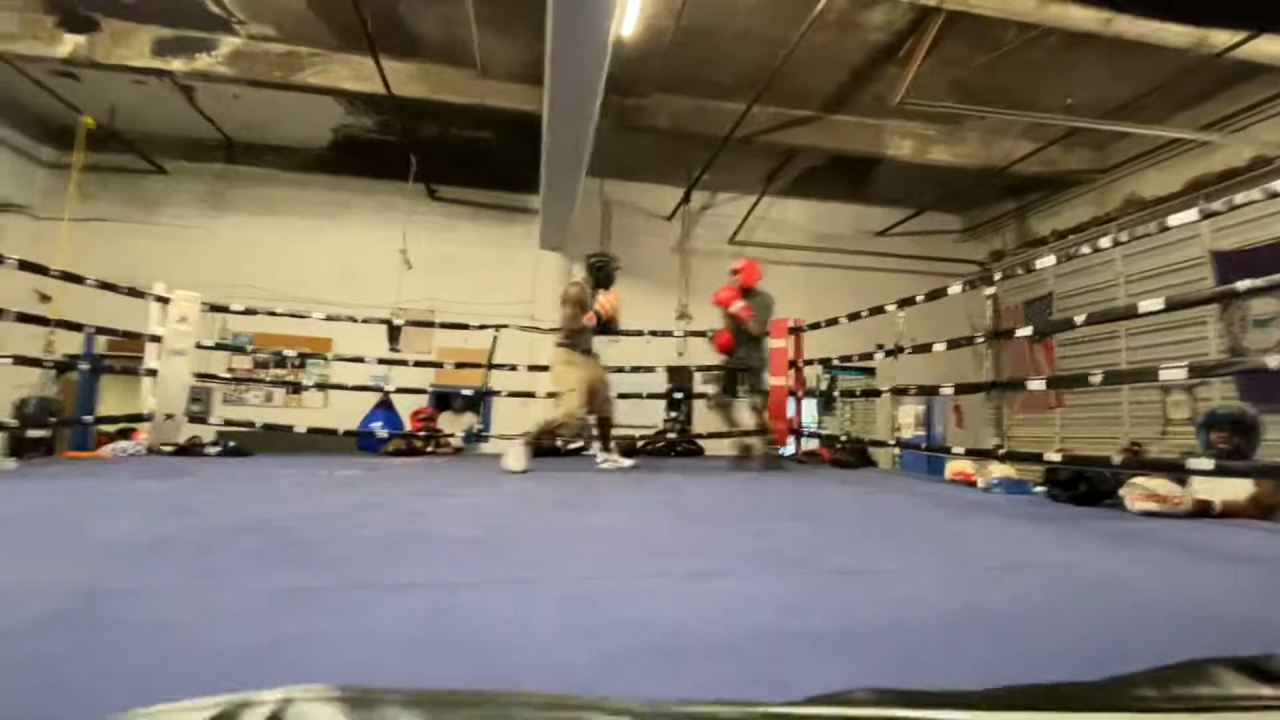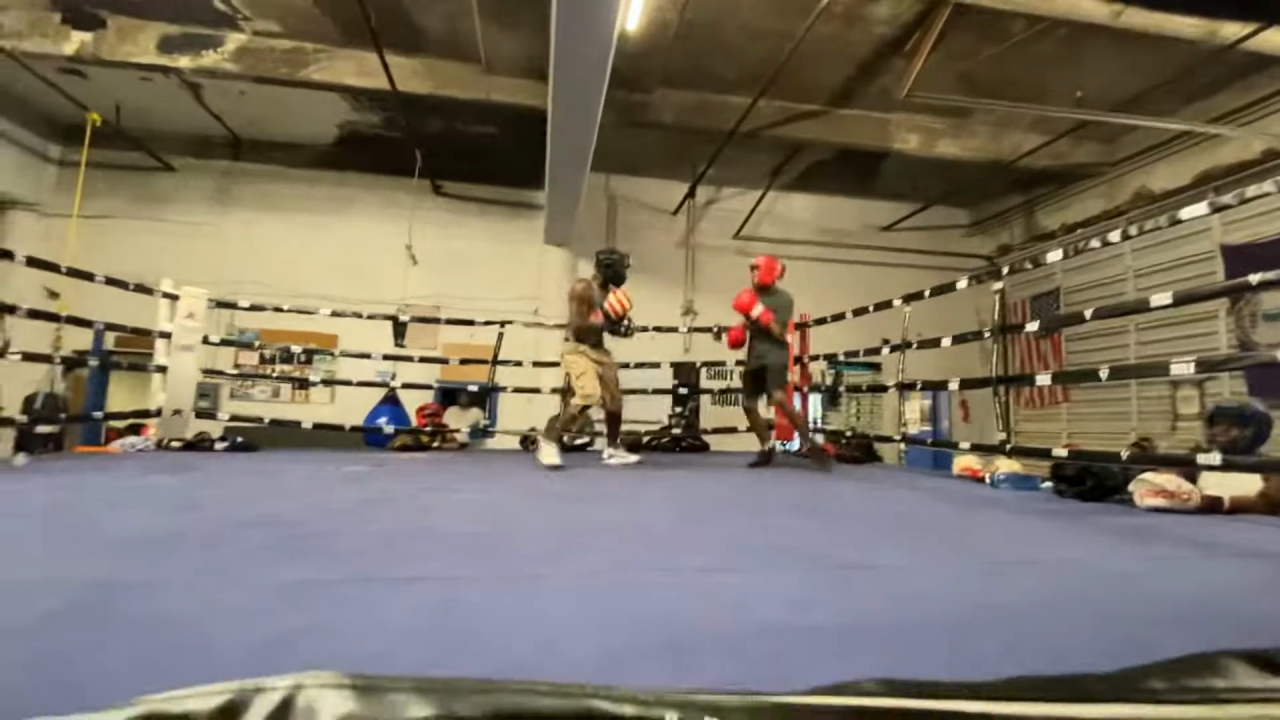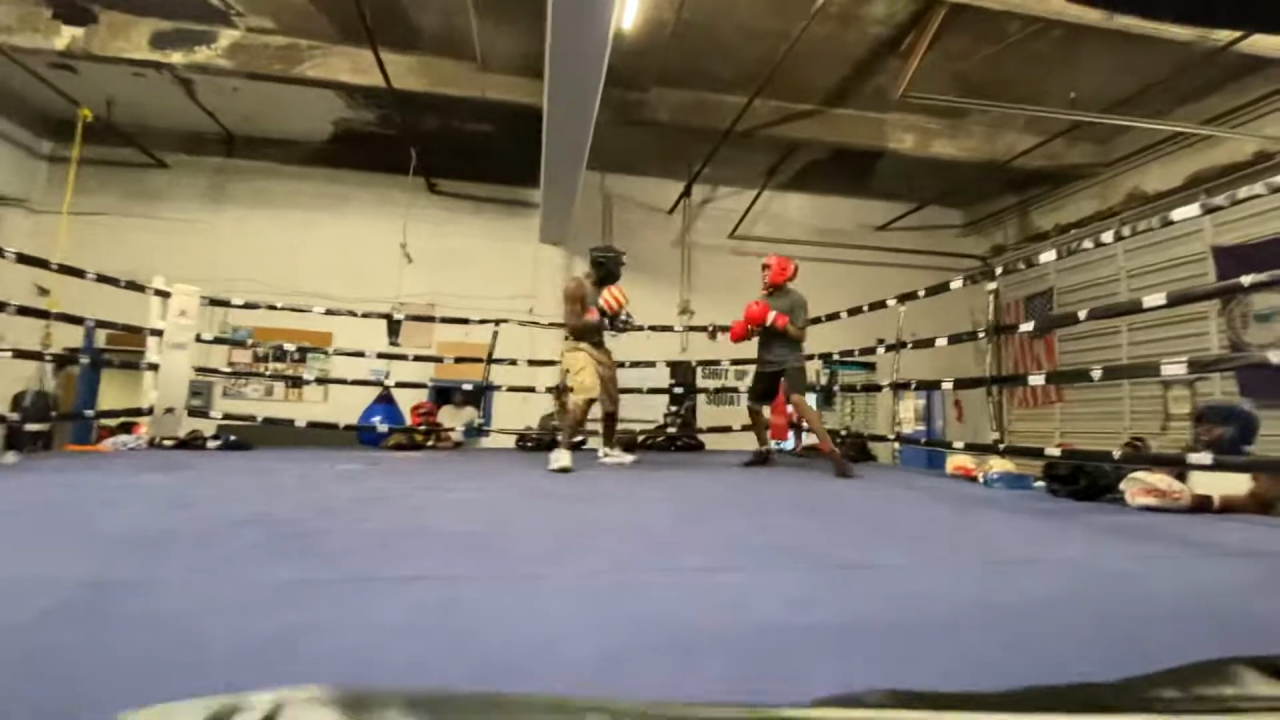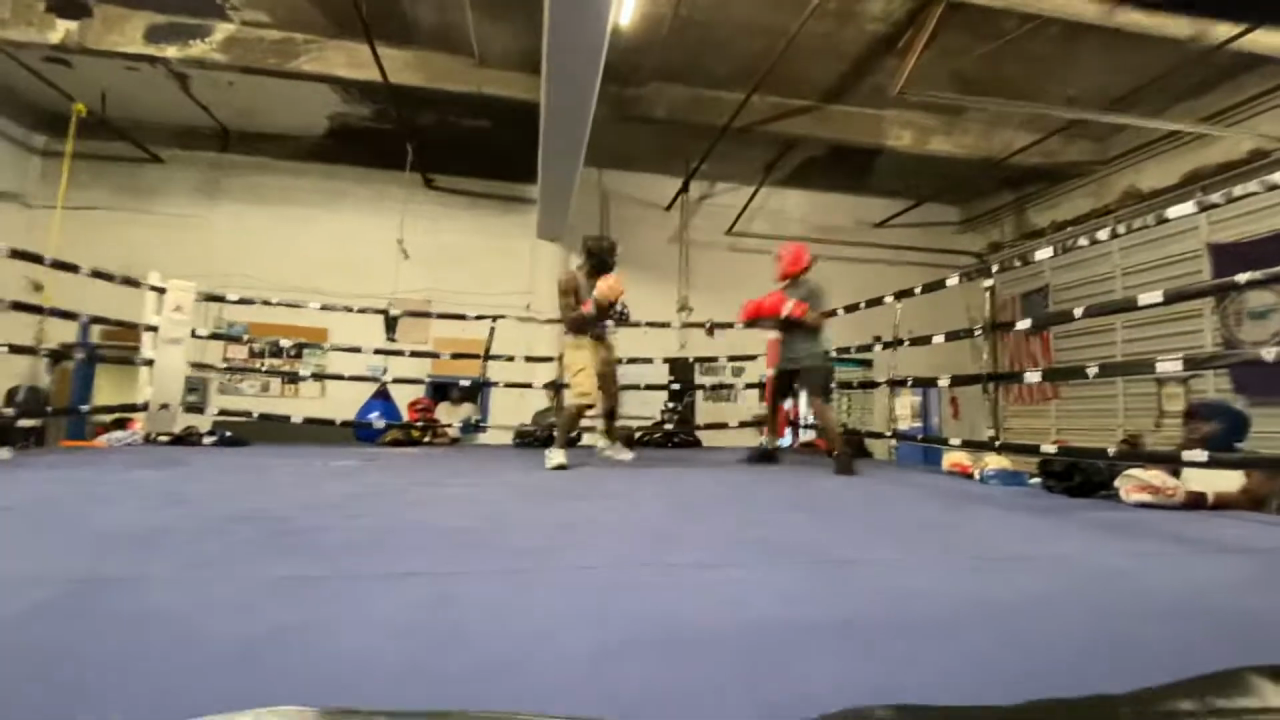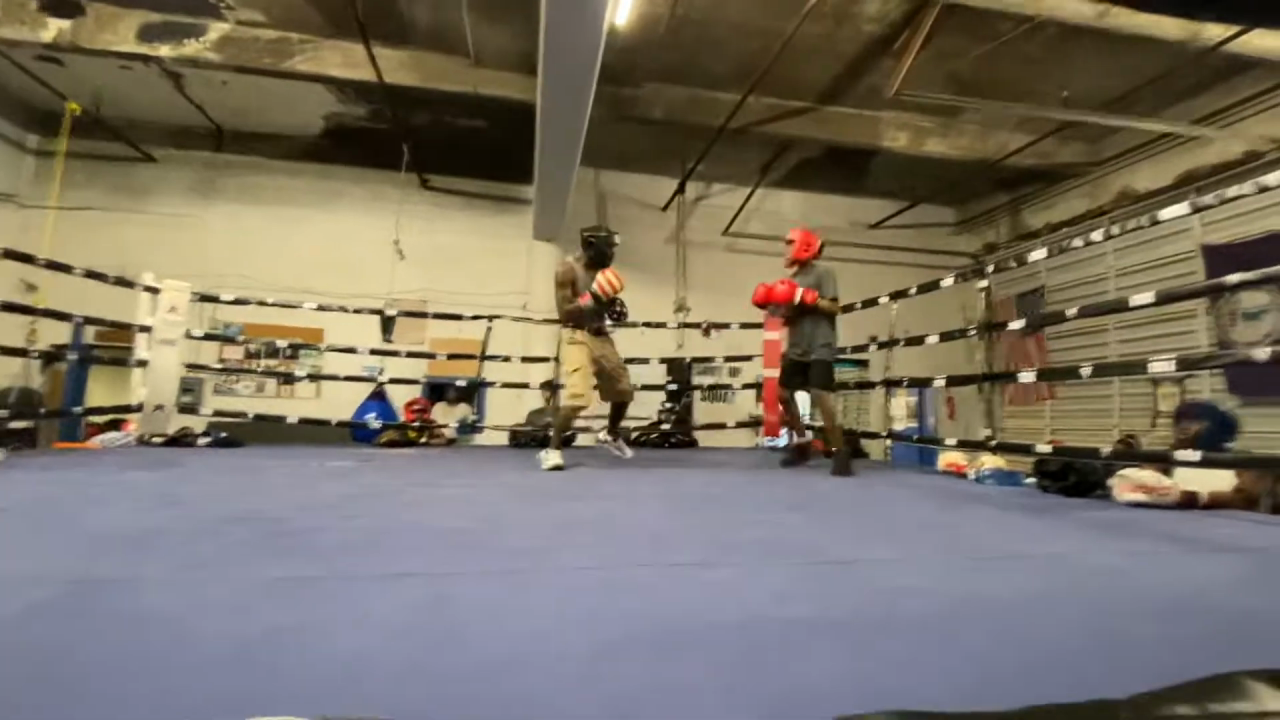
dt=0.1s
person 1, frame 1
left shoulder: (597, 295)
right shoulder: (573, 292)
right elbow: (569, 330)
left wrist: (609, 324)
right wrist: (595, 317)
left hip: (587, 356)
right hip: (568, 357)
left knee: (604, 408)
right knee: (570, 414)
left ankle: (606, 453)
right ankle: (522, 446)
person 1, frame 2
left shoulder: (610, 291)
right shoulder: (582, 289)
right elbow: (577, 328)
left wrist: (621, 325)
right wrist: (603, 316)
left hip: (598, 351)
right hip: (578, 351)
left knee: (614, 404)
right knee: (588, 397)
left ankle: (613, 450)
right ankle: (550, 441)
person 1, frame 3
left shoulder: (609, 289)
right shoulder: (576, 287)
right elbow: (572, 327)
left wrist: (619, 321)
right wrist: (598, 314)
left hip: (600, 349)
right hip: (578, 348)
left knee: (611, 404)
right knee: (587, 395)
left ankle: (608, 449)
right ankle: (562, 451)
person 1, frame 4
left shoulder: (604, 279)
right shoulder: (570, 279)
right elbow: (569, 321)
left wrist: (614, 311)
right wrist: (593, 306)
left hip: (601, 343)
right hip: (579, 343)
left knee: (610, 399)
right knee: (583, 397)
left ankle: (610, 442)
right ankle: (557, 449)
person 1, frame 5
left shoulder: (602, 271)
right shoulder: (567, 270)
right elbow: (564, 313)
left wrist: (613, 304)
right wrist: (592, 298)
left hip: (602, 338)
right hip: (578, 338)
left knee: (623, 390)
right knee: (576, 397)
left ankle: (611, 435)
right ankle: (552, 450)
person 2, frame 1
left shoulder: (763, 299)
right shoulder: (730, 297)
left elbow: (756, 330)
left wrist: (738, 308)
right wrist: (724, 335)
left hip: (753, 357)
right hip: (733, 357)
left knee: (755, 402)
right knee: (721, 400)
left ankle: (768, 447)
right ankle: (745, 445)
person 2, frame 2
left shoulder: (783, 298)
right shoulder: (753, 296)
left elbow: (779, 333)
left wrist: (758, 312)
right wrist: (741, 331)
left hip: (775, 357)
right hip: (755, 359)
left knee: (779, 398)
right knee: (748, 404)
left ankle: (809, 445)
right ankle: (767, 449)
person 2, frame 3
left shoulder: (796, 299)
right shoulder: (763, 300)
left elbow: (799, 334)
left wrist: (773, 319)
right wrist: (746, 330)
left hip: (790, 361)
right hip: (766, 362)
left knee: (798, 402)
right knee: (753, 406)
left ankle: (833, 454)
right ankle: (763, 450)
person 2, frame 4
left shoulder: (811, 288)
right shoulder: (783, 291)
left elbow: (817, 322)
left wrist: (791, 310)
right wrist: (761, 315)
left hip: (810, 356)
right hip: (788, 357)
left knee: (817, 401)
right knee: (774, 401)
left ankle: (841, 453)
right ankle: (769, 447)
person 2, frame 5
left shoulder: (822, 273)
right shoulder: (792, 278)
left elbow: (832, 308)
left wrist: (803, 296)
right wrist: (773, 302)
left hip: (819, 345)
right hip: (796, 347)
left knee: (820, 395)
right knee: (784, 393)
left ankle: (839, 452)
right ankle: (799, 444)
